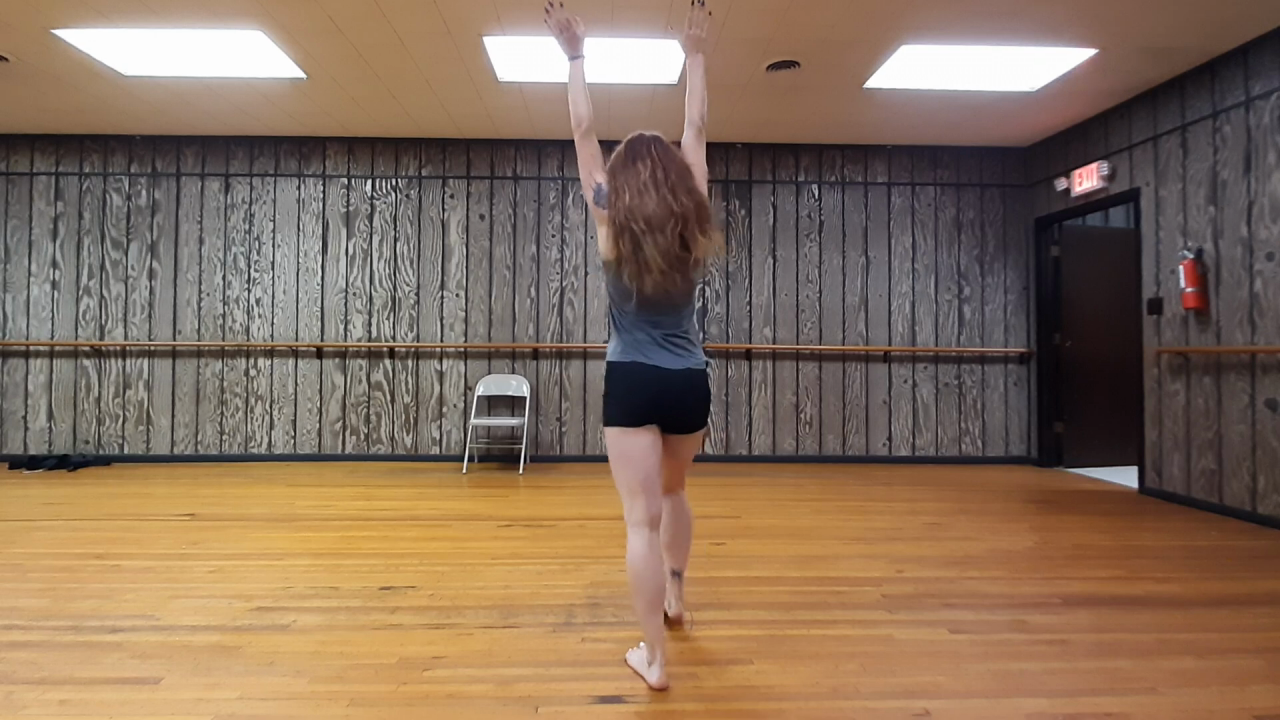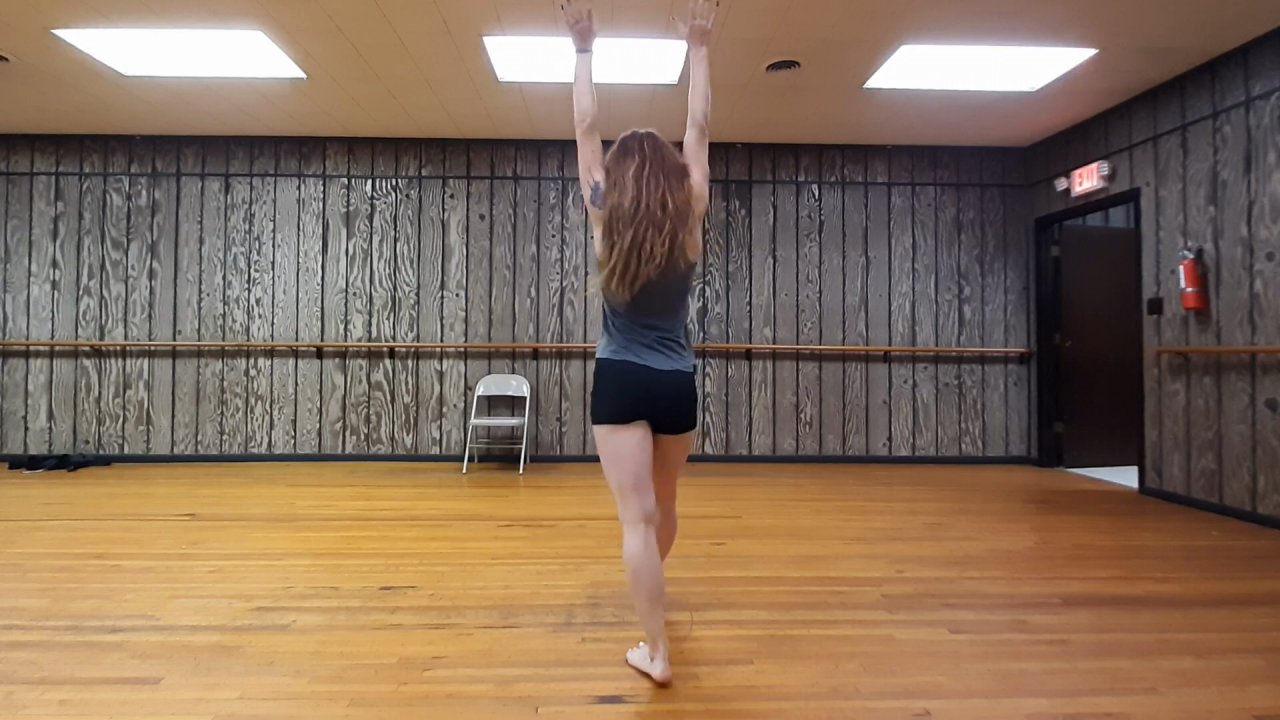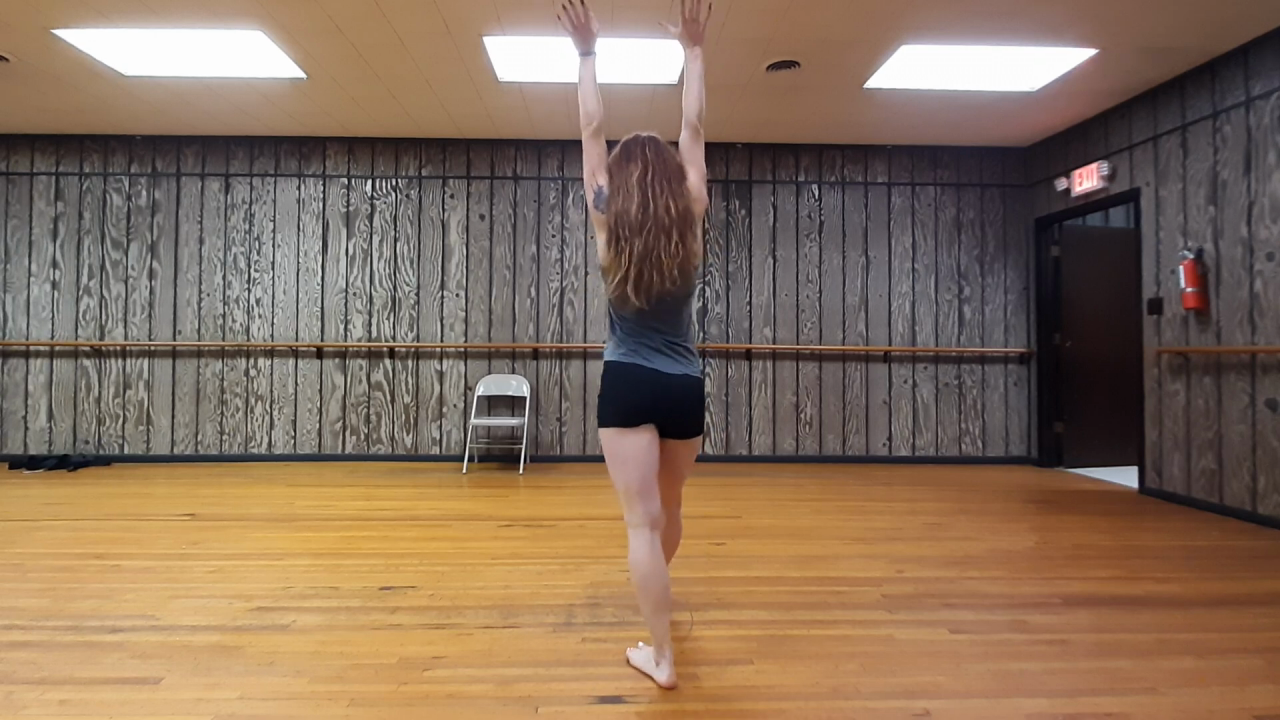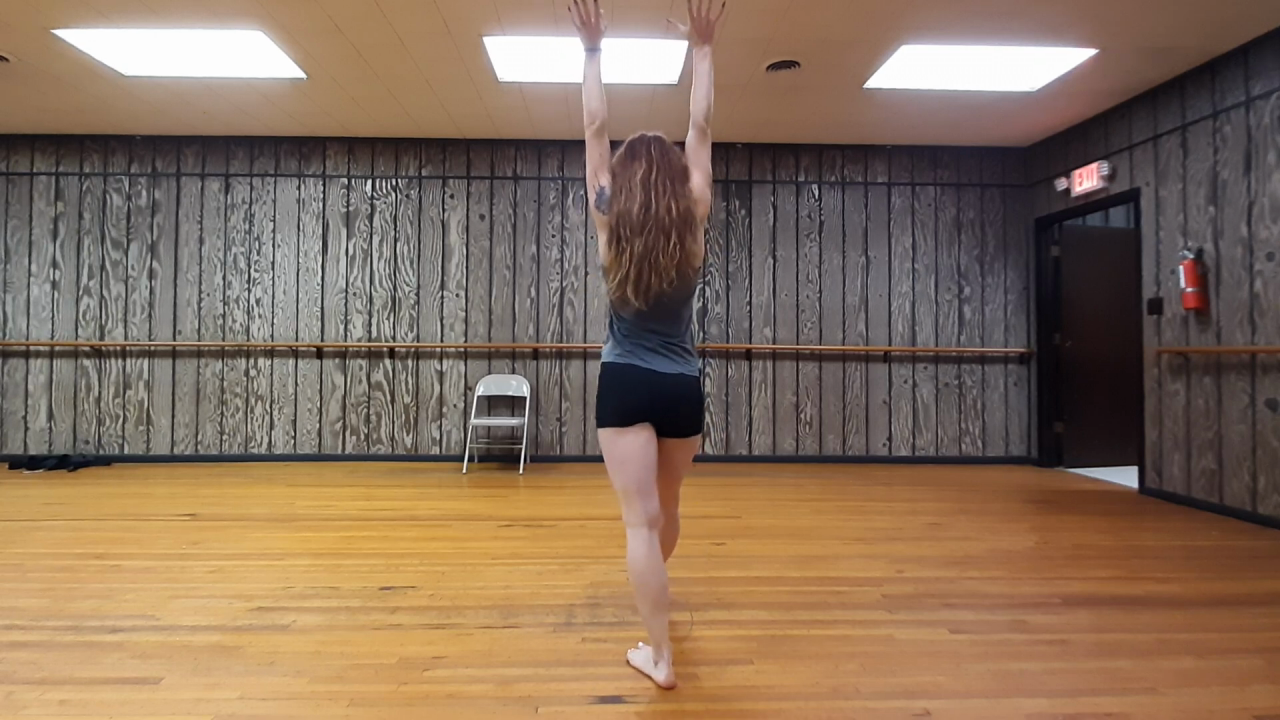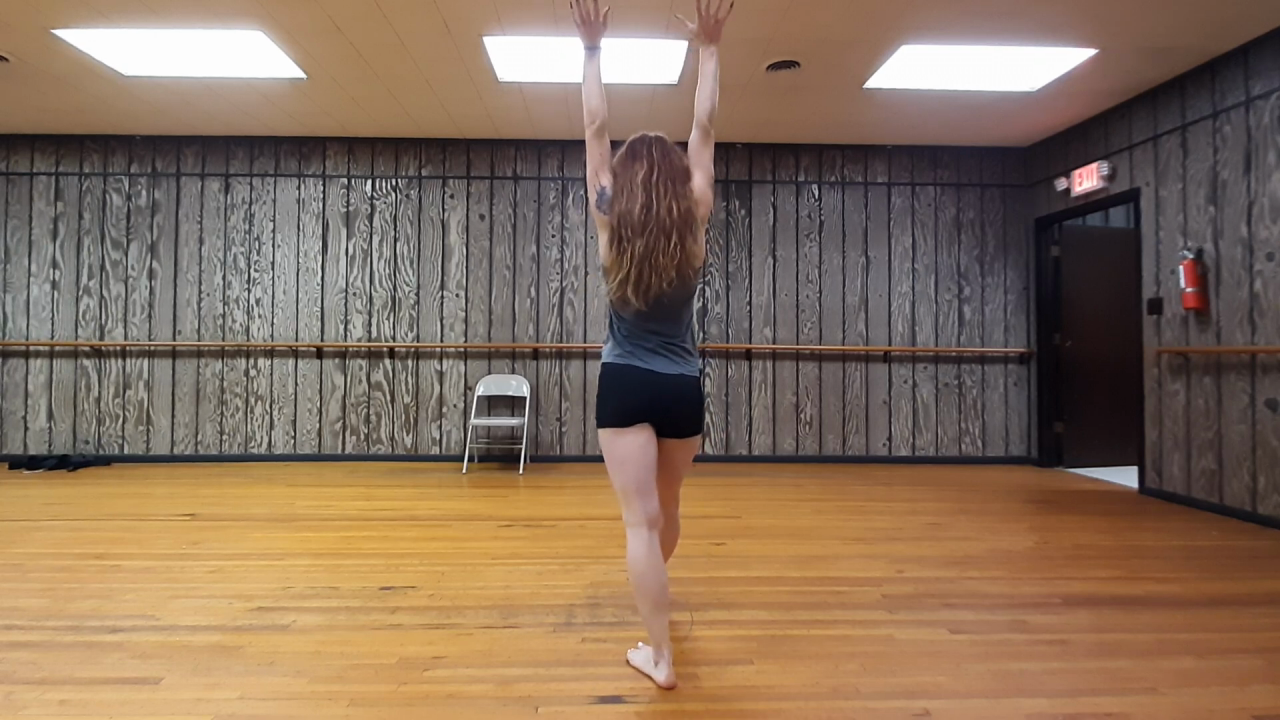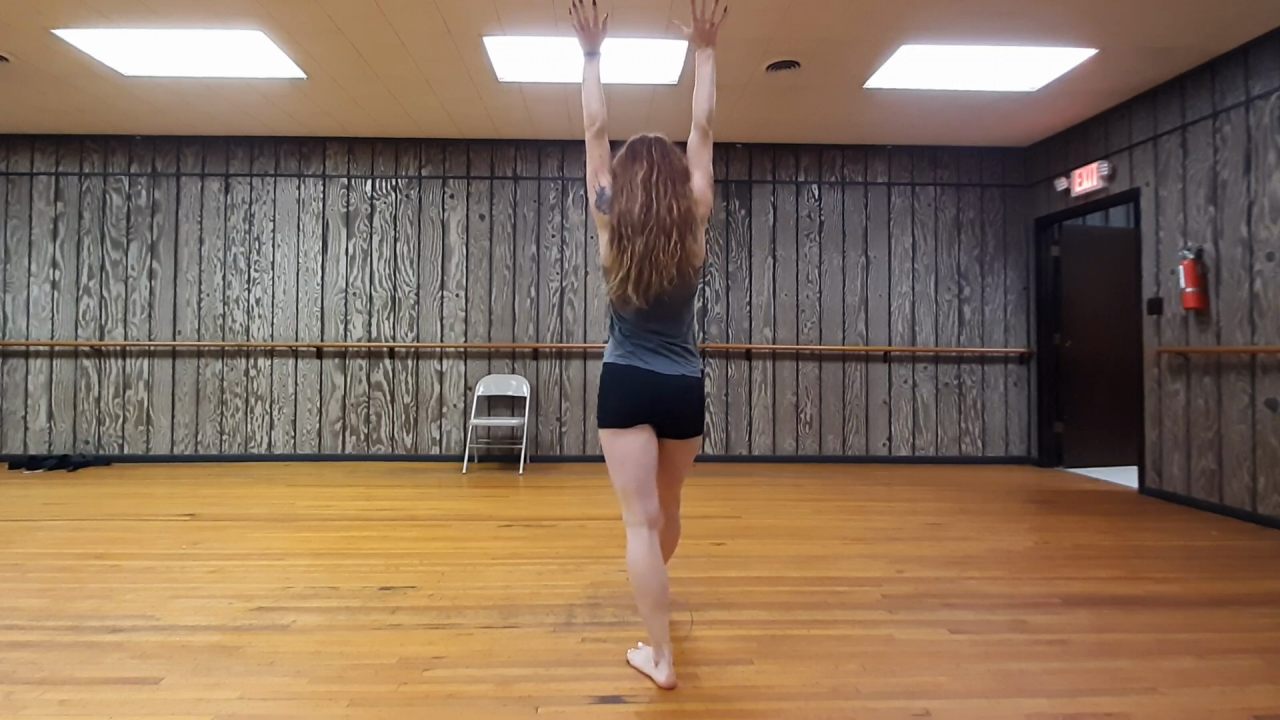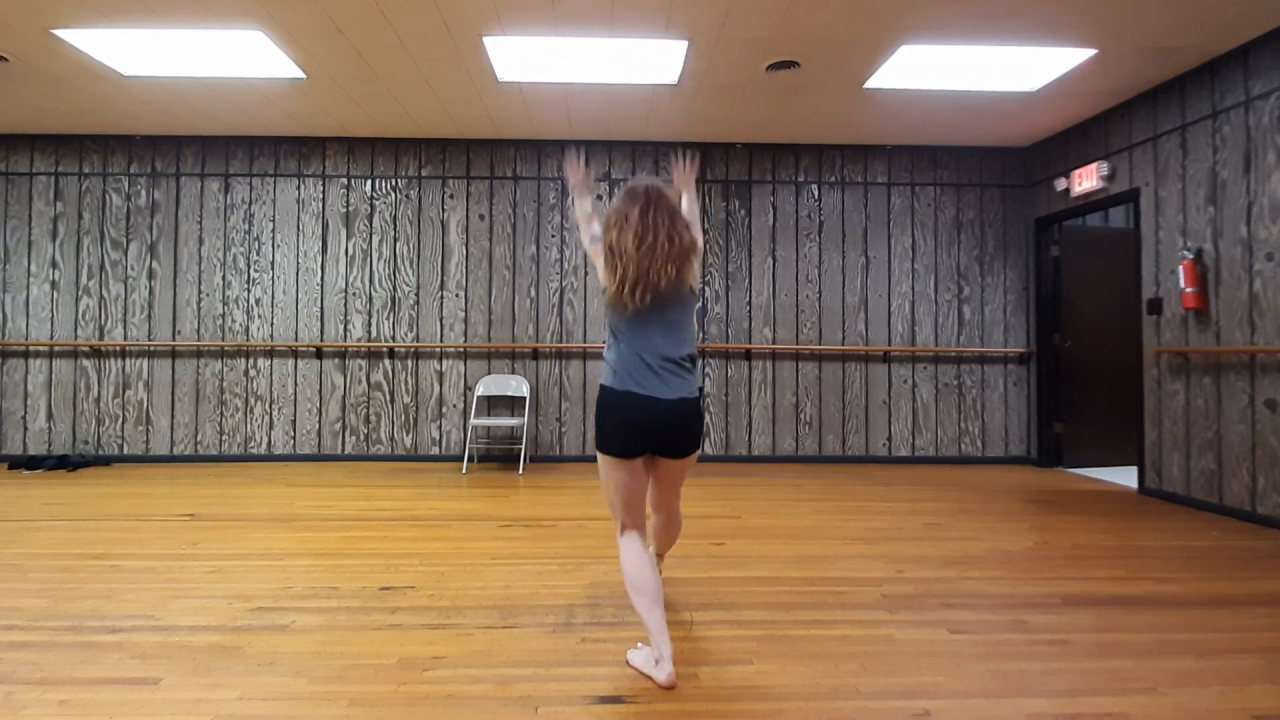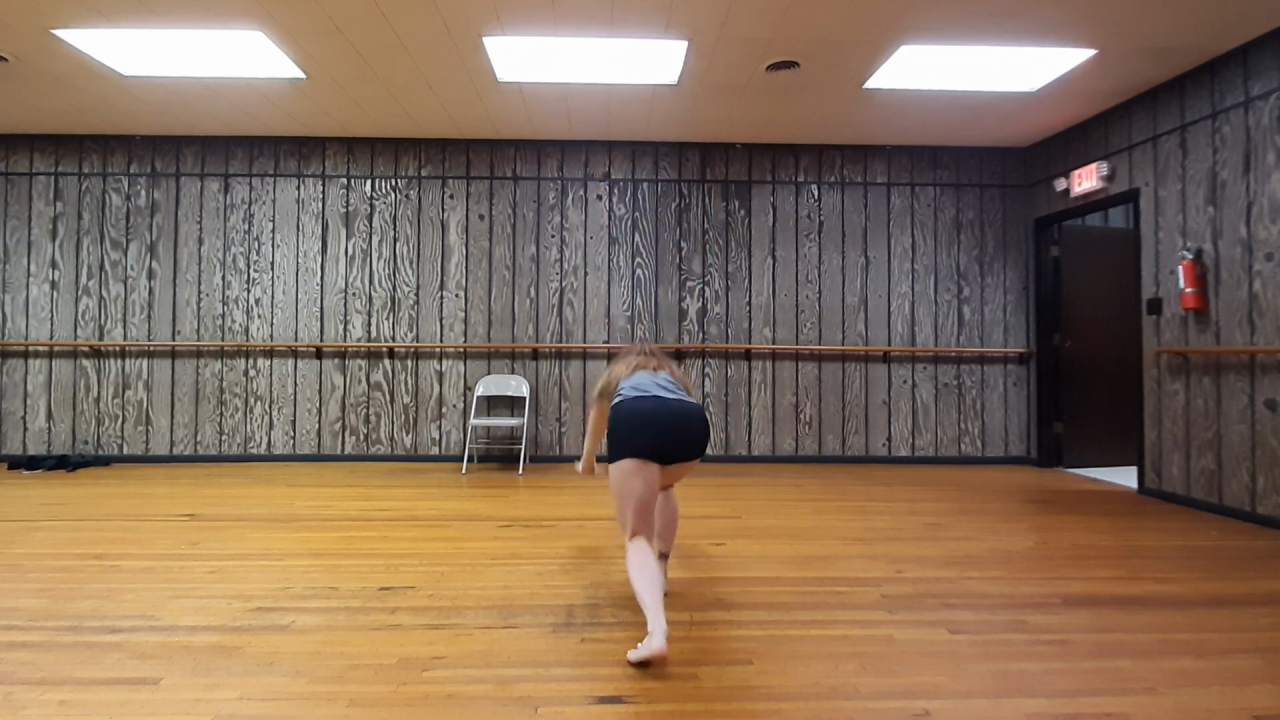
dt=0.5s
person 1, frame 1
left shoulder: (610, 220)
right shoulder: (690, 221)
left elbow: (583, 133)
right elbow: (695, 132)
left hip: (632, 382)
right hip: (689, 381)
left knee: (642, 519)
right knee: (673, 493)
left ankle: (653, 655)
right ankle: (674, 596)
person 1, frame 2
left shoulder: (606, 219)
right shoulder: (689, 220)
left elbow: (585, 130)
right elbow: (699, 130)
left hip: (620, 383)
right hip: (678, 384)
left knee: (637, 518)
right knee: (663, 505)
left ankle: (654, 650)
right ankle: (652, 587)
person 1, frame 3
left shoulder: (609, 224)
right shoulder: (689, 223)
left elbow: (593, 132)
right elbow: (694, 131)
left hip: (627, 386)
right hip: (685, 387)
left knee: (643, 523)
right knee: (669, 510)
left ankle: (660, 655)
right ankle: (656, 587)
person 1, frame 4
left shoulder: (611, 226)
right shoulder: (692, 225)
left elbow: (595, 131)
right elbow: (701, 131)
left hip: (625, 386)
right hip: (683, 388)
left knee: (642, 521)
right knee: (665, 510)
left ankle: (658, 655)
right ankle: (654, 590)
person 1, frame 5
left shoulder: (610, 225)
right shoulder: (693, 225)
left elbow: (595, 129)
right elbow: (704, 131)
left hip: (625, 386)
right hip: (683, 388)
left knee: (641, 522)
right knee: (667, 510)
left ankle: (660, 655)
right ankle: (654, 587)
person 1, frame 6
left shoulder: (612, 229)
right shoulder: (694, 229)
left elbow: (594, 133)
right elbow: (703, 133)
left hip: (626, 387)
right hip: (684, 390)
left knee: (642, 522)
right knee: (666, 513)
left ankle: (660, 656)
right ankle: (654, 592)
person 1, frame 7
left shoulder: (610, 259)
right shoulder: (687, 260)
left elbow: (587, 223)
right elbow: (692, 221)
left wrist: (580, 192)
right wrist: (686, 188)
left hip: (622, 408)
right hip: (682, 411)
left knee: (631, 531)
right knee: (667, 506)
left ankle: (660, 656)
right ankle: (655, 566)
person 1, frame 8
left shoulder: (616, 379)
right shoulder: (673, 375)
left elbow: (595, 429)
left wrist: (587, 461)
right wrist: (669, 478)
left hip: (635, 418)
right hip: (691, 420)
left knee: (638, 536)
right knee: (664, 490)
left ankle: (656, 631)
right ankle: (658, 569)
